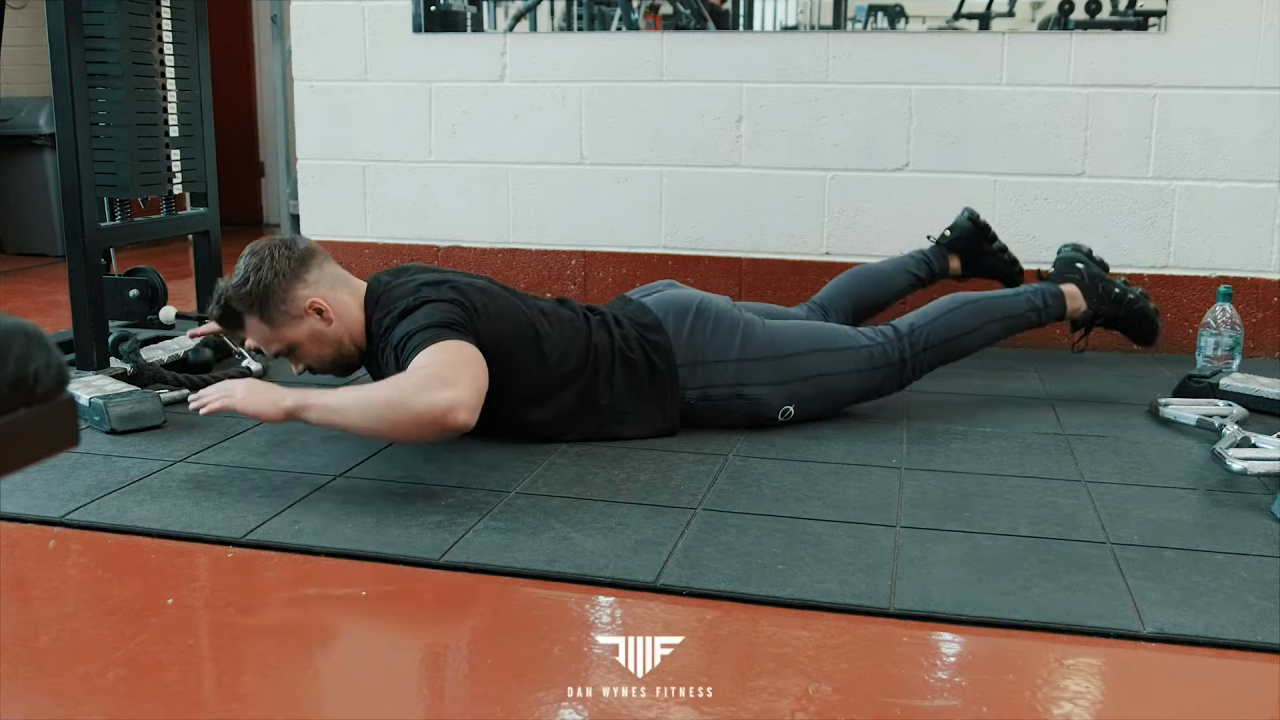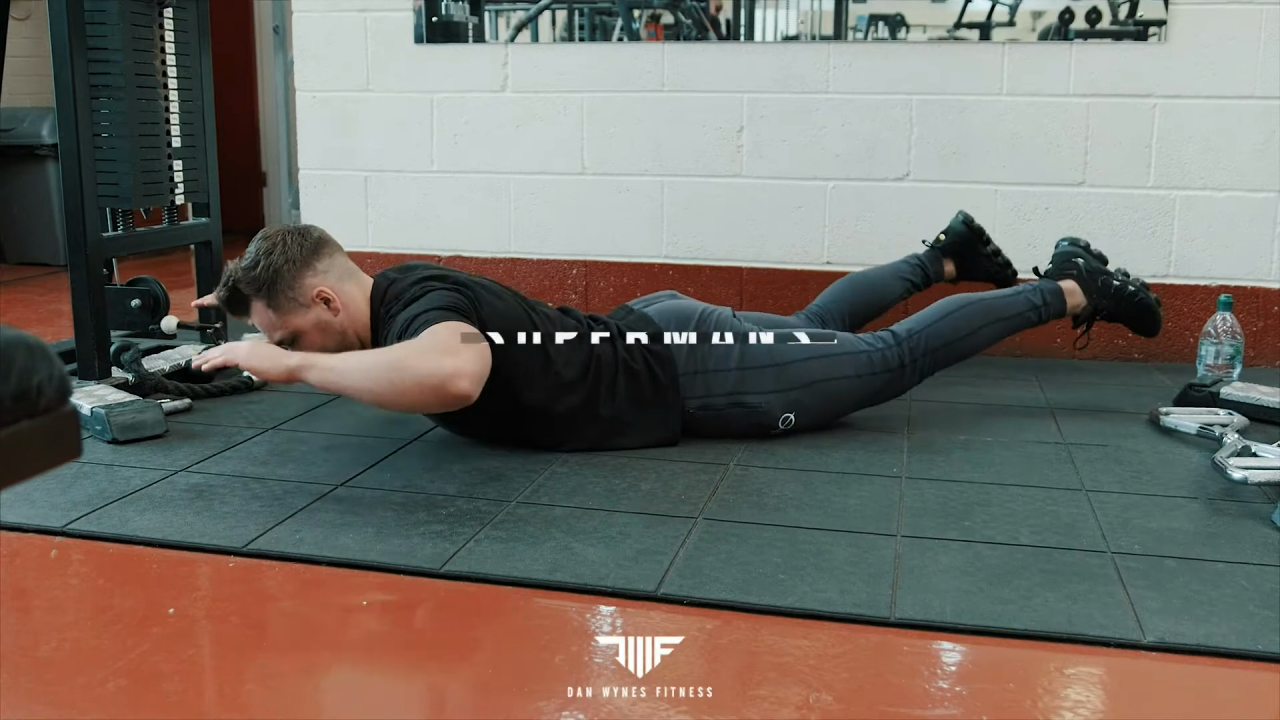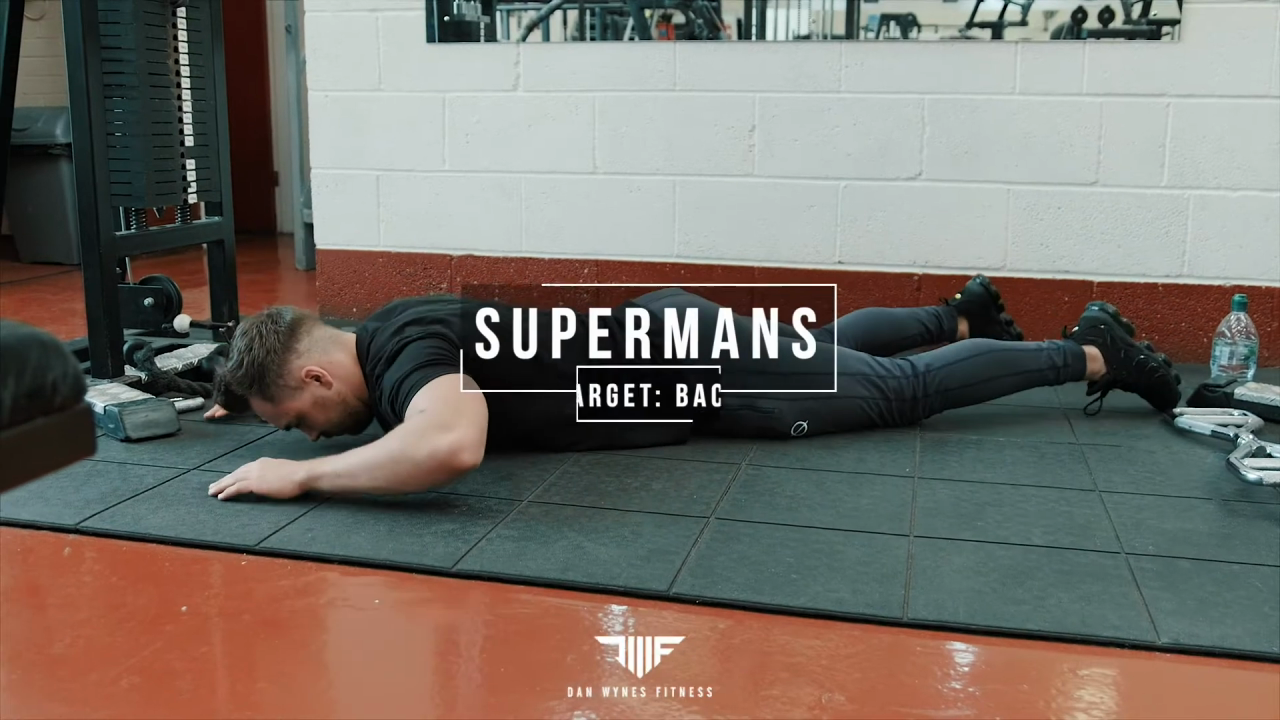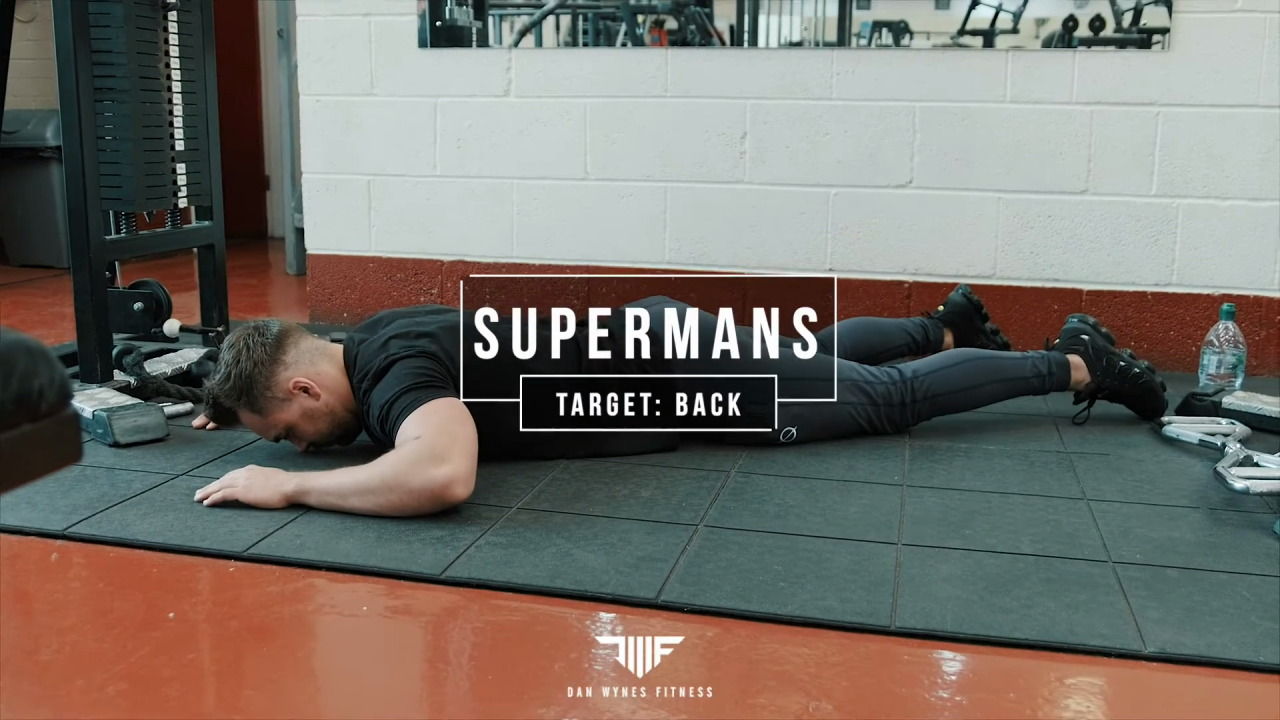
dt=0.5s
person 1, frame 1
left shoulder: (412, 318)
right shoulder: (386, 293)
left elbow: (448, 405)
left wrist: (282, 400)
right wrist: (257, 321)
left hip: (686, 367)
right hip: (653, 325)
left knee: (887, 356)
right knee: (816, 322)
left ankle: (1070, 295)
right ankle: (951, 253)
person 1, frame 2
left shoulder: (419, 302)
right shoulder: (390, 292)
left elbow: (453, 378)
left wrist: (285, 370)
right wrist: (252, 312)
left hip: (682, 376)
right hip: (651, 337)
left knee: (888, 360)
right knee: (813, 331)
left ankle: (1071, 290)
right ankle: (946, 257)
person 1, frame 3
left shoulder: (406, 356)
right shoulder: (381, 334)
left elbow: (450, 445)
left wrist: (301, 475)
right wrist: (256, 385)
left hip: (688, 370)
right hip: (659, 332)
left knee: (899, 392)
right knee: (822, 347)
left ankle: (1091, 355)
right ankle: (959, 318)
person 1, frame 4
left shoulder: (395, 374)
right shoulder: (368, 342)
left elbow: (443, 477)
left wrist: (289, 486)
right wrist: (241, 402)
left hip: (679, 378)
right hip: (648, 337)
left knee: (886, 399)
right knee: (810, 356)
left ankle: (1077, 363)
right ankle: (946, 329)
